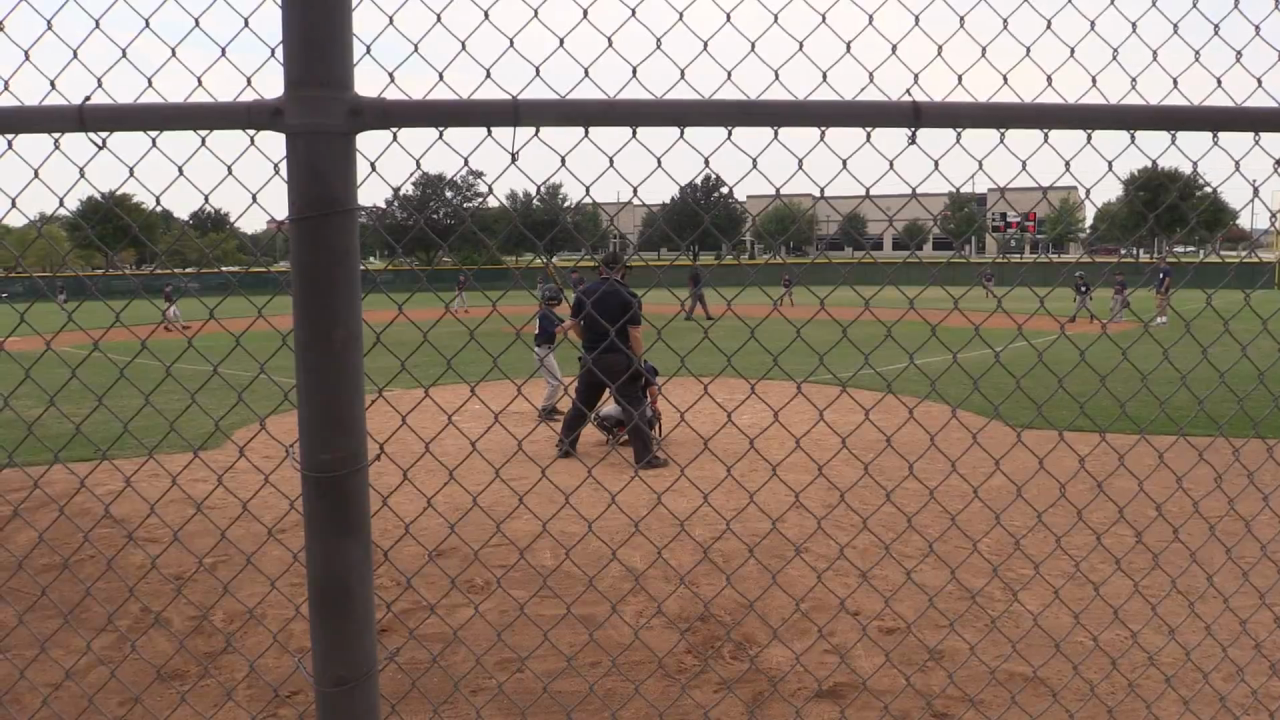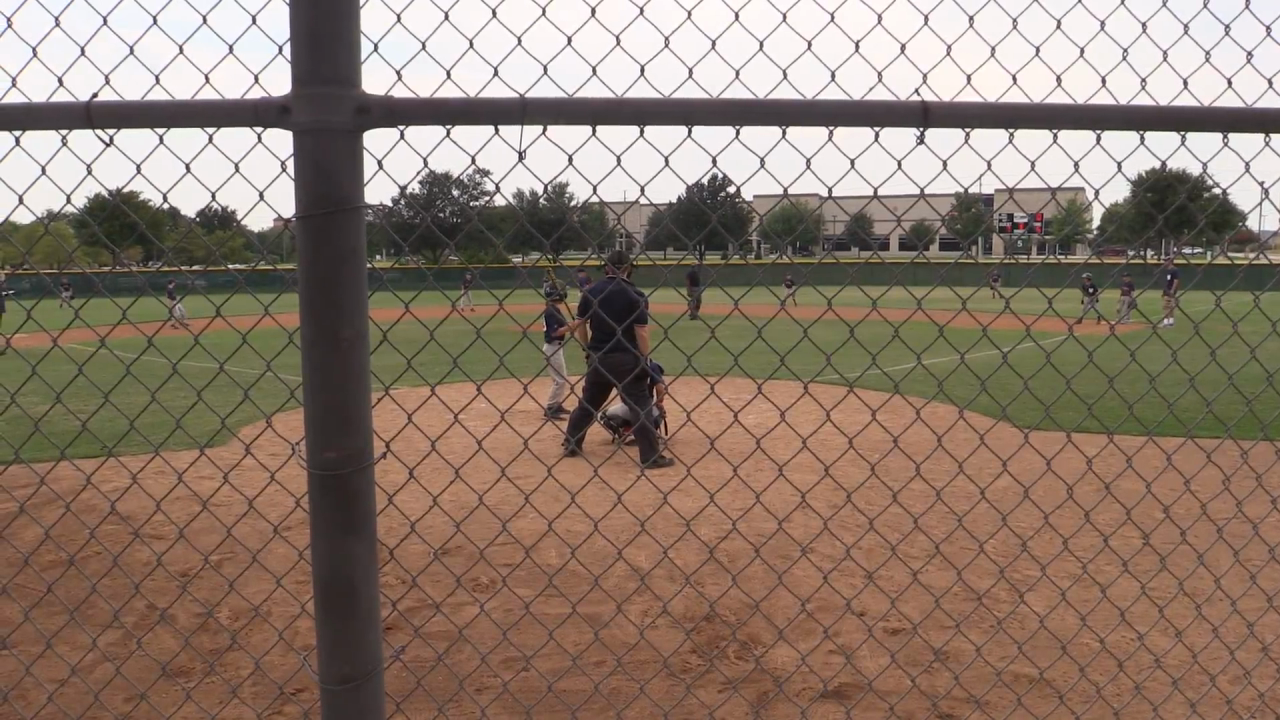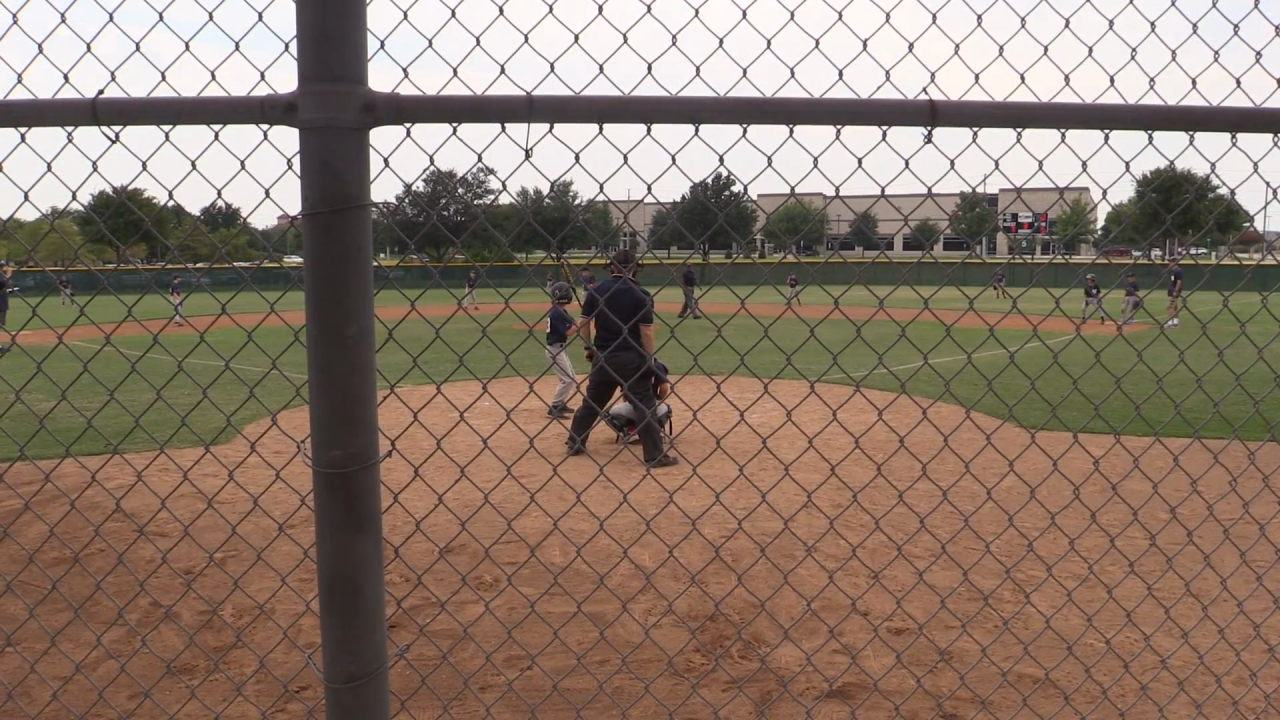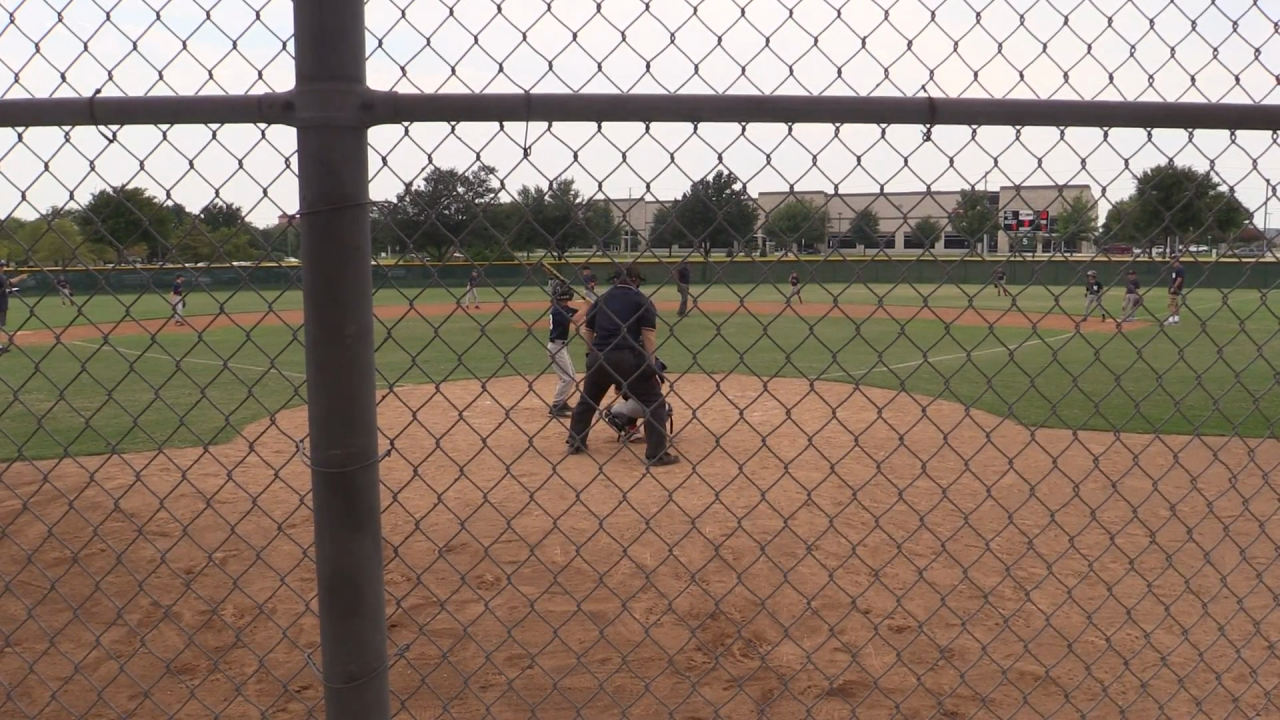
dt=0.4s
person 1, frame 1
left shoulder: (585, 292)
right shoulder: (629, 296)
left elbow: (573, 325)
right elbow: (635, 334)
right wrist: (638, 363)
left hip: (591, 359)
right hip: (619, 359)
left knee: (581, 404)
right knee: (633, 408)
left ankle: (565, 446)
right ankle: (645, 457)
person 1, frame 2
left shoulder: (592, 291)
right shoulder: (635, 295)
left elbow: (579, 324)
right elbow: (641, 333)
left wrist: (588, 349)
right wrist: (644, 362)
left hip: (598, 358)
right hip: (626, 358)
left knee: (588, 403)
right knee: (640, 407)
left ankle: (571, 445)
right ankle: (651, 456)
person 1, frame 3
left shoulder: (597, 290)
right shoulder: (640, 295)
left elbow: (584, 323)
right elbow: (646, 332)
left wrist: (589, 347)
right wrist: (649, 361)
left hip: (603, 357)
right hip: (631, 357)
left knee: (592, 402)
right knee: (645, 406)
left ankle: (574, 444)
right ankle: (655, 455)
person 1, frame 4
left shoulder: (602, 299)
right shoulder: (643, 302)
left elbow: (587, 331)
right elbow: (648, 336)
right wrist: (651, 368)
left hip: (598, 359)
right hip: (627, 358)
left knee: (587, 400)
right knee: (654, 402)
left ankle: (575, 442)
right ankle: (657, 453)
